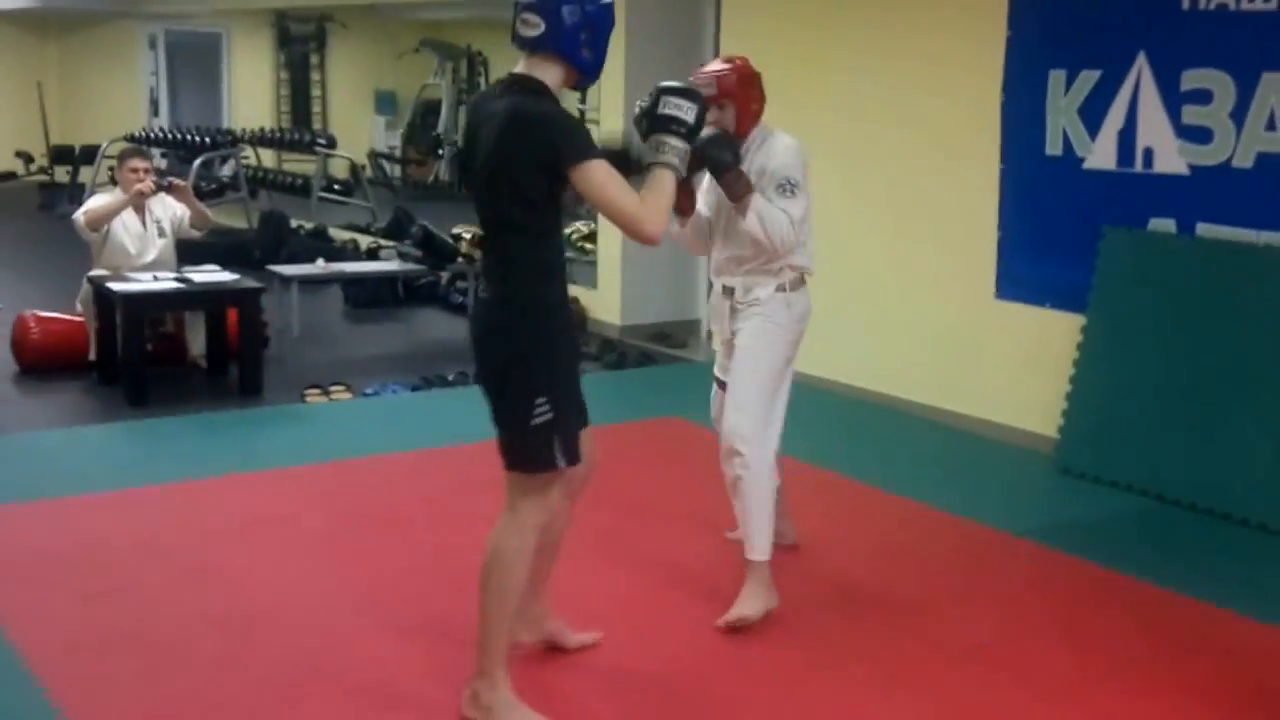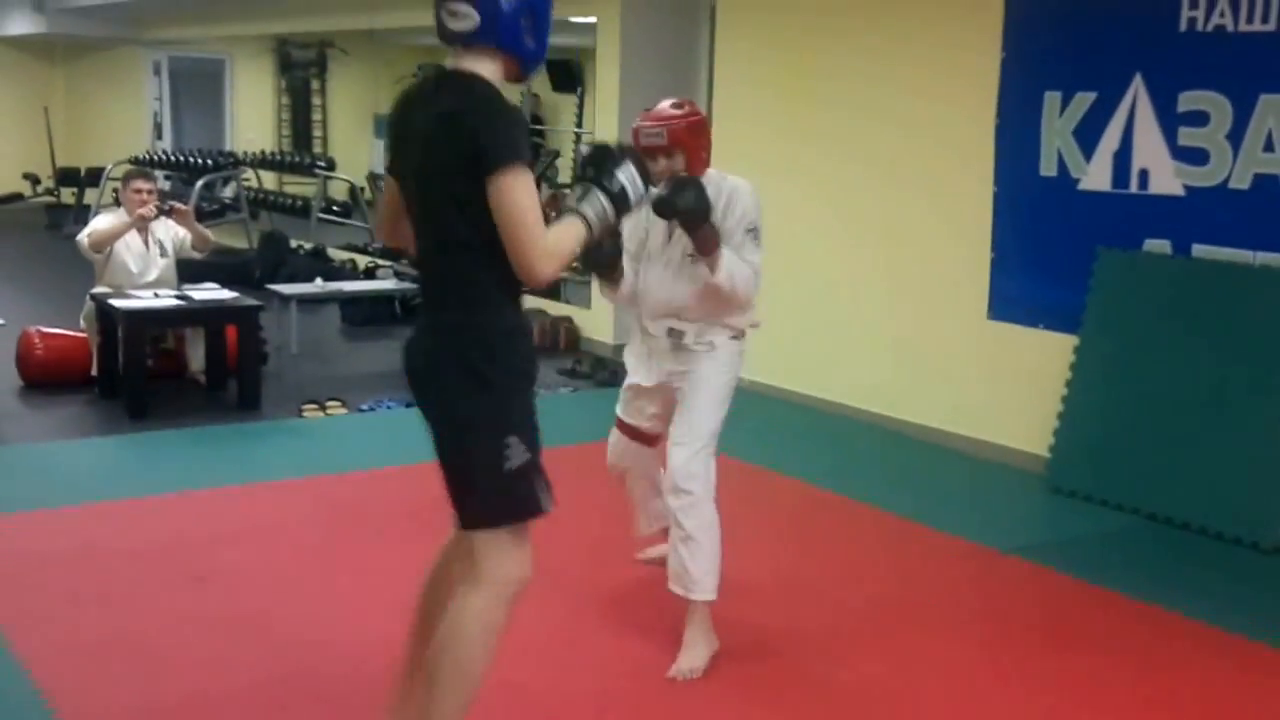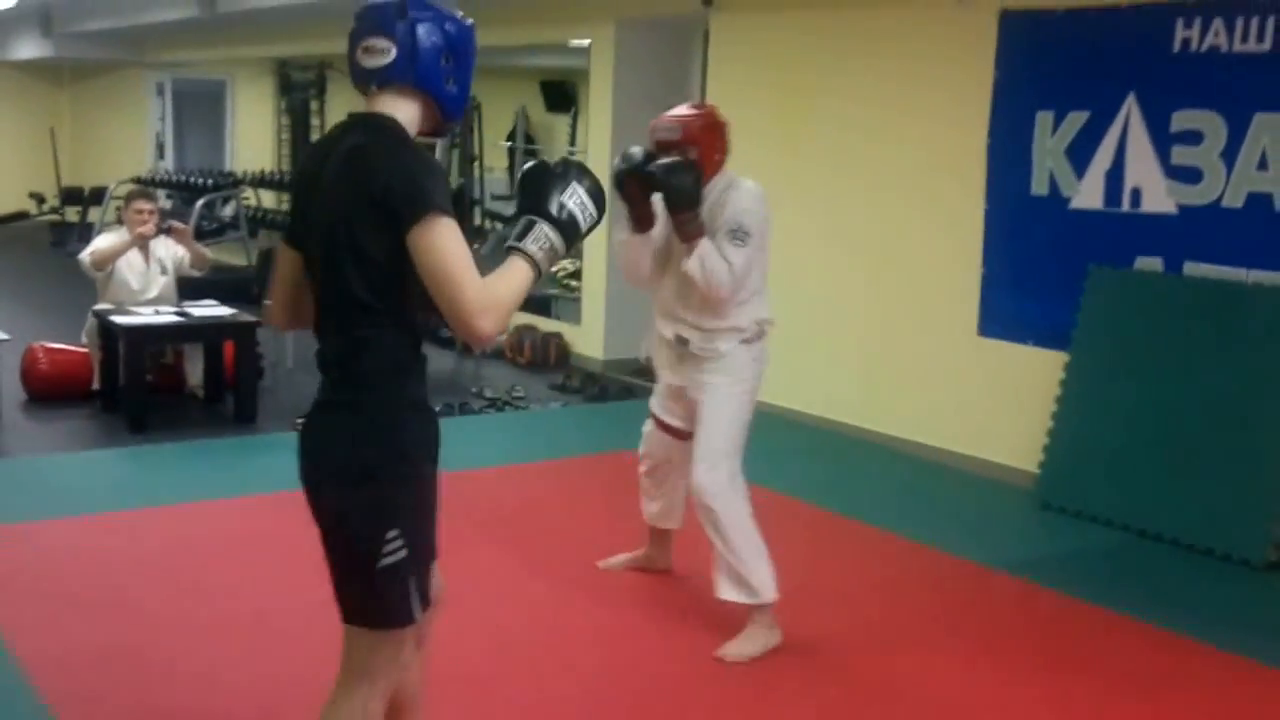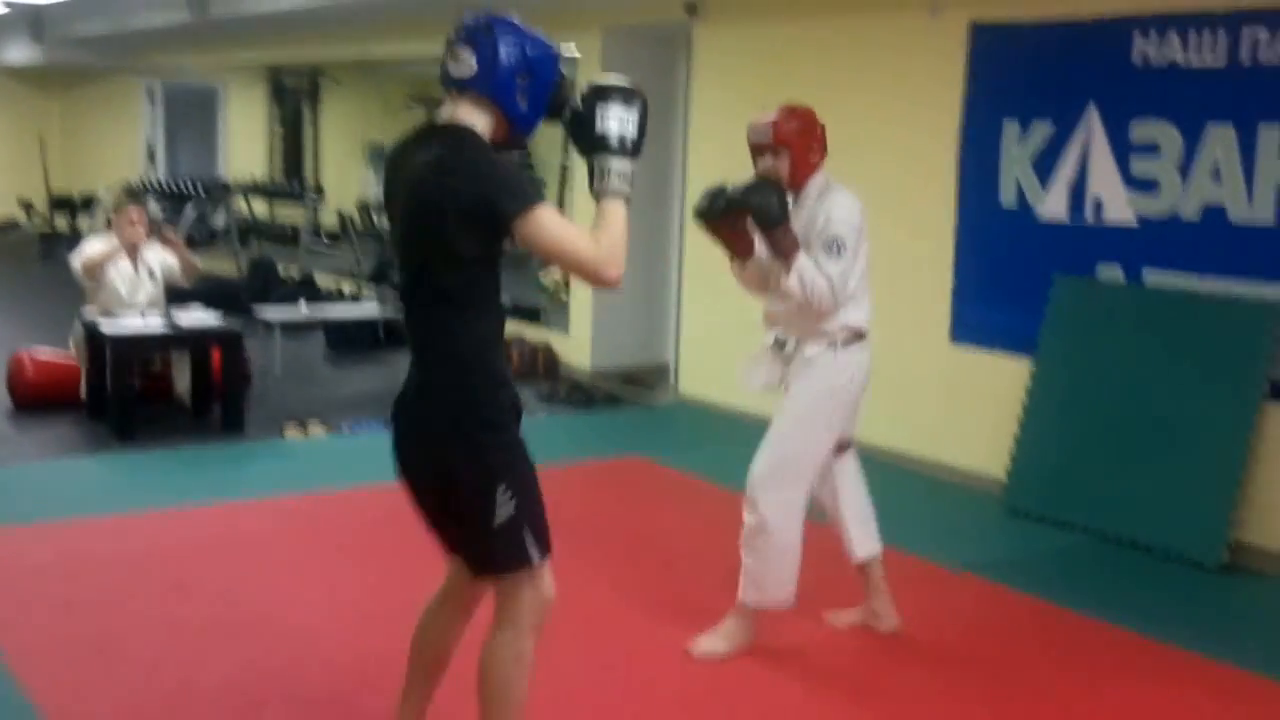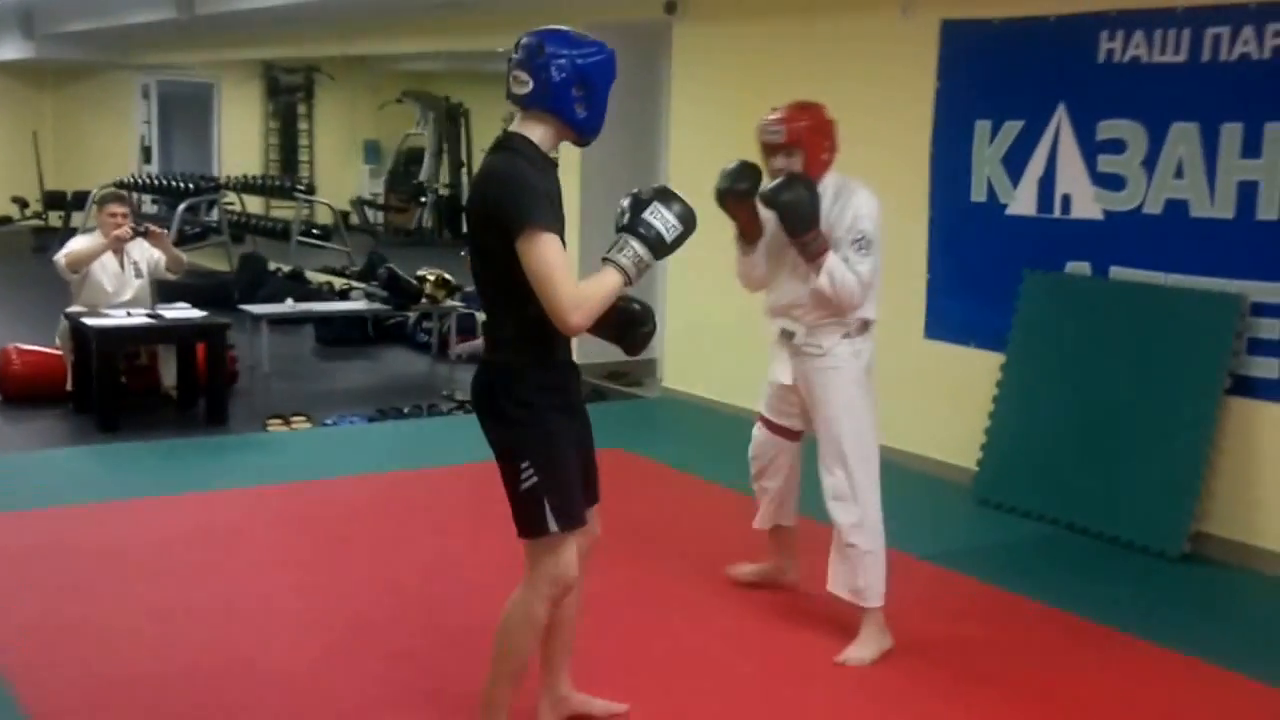
dt=0.7s
person 1, frame 1
left shoulder: (490, 107)
right shoulder: (546, 121)
right elbow: (648, 225)
left wrist: (593, 163)
right wrist: (669, 143)
left hip: (512, 315)
right hip: (529, 324)
left knee: (566, 474)
right knee: (537, 502)
left ankle: (533, 618)
person 1, frame 2
left shoulder: (416, 106)
right shoulder: (496, 118)
left elbow: (392, 229)
right elbow: (538, 262)
right wrist: (600, 200)
left hip: (438, 346)
right hip: (483, 356)
left knee: (476, 535)
right knee: (500, 568)
person 1, frame 3
left shoulder: (327, 158)
right shoulder: (403, 167)
left elbow: (284, 308)
right elbow: (480, 319)
right wrist: (544, 232)
left hip: (355, 424)
right hip: (377, 436)
left knee: (412, 612)
person 1, frame 4
left shoulder: (410, 157)
right shoulder: (480, 170)
right elbow: (604, 265)
left wrist: (498, 143)
right wrist: (612, 164)
left hip: (427, 408)
right hip: (470, 416)
left knee: (468, 580)
right knee: (526, 602)
person 1, frame 5
left shoulder: (519, 167)
right shoulder: (518, 178)
right elbow: (566, 309)
left wrist: (605, 310)
right wrist: (636, 247)
left hip: (548, 383)
right hip: (521, 393)
left knee: (578, 542)
right knee: (553, 567)
person 2, frame 1
left shoulder: (780, 150)
right shoulder: (721, 161)
left elbow: (782, 229)
right elbow: (700, 239)
left wrist: (734, 179)
right wrist: (682, 195)
left hip: (773, 300)
right hip: (732, 299)
left knee: (745, 429)
right knee: (731, 419)
left ankle: (759, 580)
right ankle: (773, 521)
person 2, frame 2
left shoulder: (733, 195)
right shoulder: (641, 202)
left elbow: (743, 287)
right elbow: (625, 288)
left wrist: (701, 232)
right wrist: (605, 264)
left hip: (710, 352)
right hip: (651, 347)
left knee: (686, 473)
right knee: (627, 455)
left ankle: (700, 625)
right ankle: (676, 540)
person 2, frame 3
left shoulder: (743, 198)
right shoulder: (673, 196)
left elbow: (723, 284)
right elbow: (643, 271)
left wrist: (688, 218)
right wrist: (641, 208)
left hip: (729, 356)
right hip: (682, 351)
left knee: (714, 479)
right knee: (660, 451)
left ankle: (763, 618)
right ankle: (656, 549)
person 2, frame 4
left shoulder: (837, 207)
right shoulder: (787, 204)
left elbow: (822, 295)
right elbow: (765, 283)
left wrist: (778, 234)
right wrist: (734, 236)
left hip: (828, 360)
right hip: (807, 358)
left knee: (773, 482)
right knee: (836, 477)
left ankle: (745, 617)
right ankle: (877, 603)
person 2, frame 5
left shoulder: (854, 201)
right shoulder: (777, 200)
left elbow: (849, 291)
right elbow: (755, 277)
left wrist: (807, 233)
right wrist: (746, 220)
left hip: (837, 352)
right hip: (791, 347)
left knee: (849, 481)
right knee: (768, 452)
left ankle: (874, 621)
right ankle: (781, 560)
person 3, frame 1
left shoulder: (165, 203)
right shoulder: (104, 202)
left elbow: (203, 226)
right elbow: (85, 223)
left wrist: (189, 201)
right wrist: (129, 199)
right knee: (94, 292)
left ankle: (201, 354)
person 3, frame 2
left shoulder: (167, 225)
right shoulder: (107, 221)
left elbow: (205, 247)
right elbow: (90, 244)
left wrist: (190, 224)
right wrist: (132, 223)
right knee: (97, 310)
left ankle: (200, 370)
person 3, frame 3
left shoulder: (168, 243)
right shoulder: (109, 240)
left elbow: (203, 265)
right elbow: (92, 263)
left wrist: (188, 243)
right wrist: (132, 241)
right knee: (99, 323)
left ankle: (197, 384)
person 3, frame 4
left shoulder: (157, 251)
right shoulder: (99, 247)
left elbow: (193, 275)
right elbow: (83, 270)
left wrist: (179, 250)
right wrist: (123, 247)
right knee: (86, 329)
left ankle: (186, 392)
person 3, frame 5
left shoulder: (142, 246)
right shoulder: (83, 243)
left elbow: (178, 269)
right elbow: (66, 265)
left wrist: (164, 246)
right wrist: (108, 244)
right knee: (72, 325)
left ankle: (172, 385)
